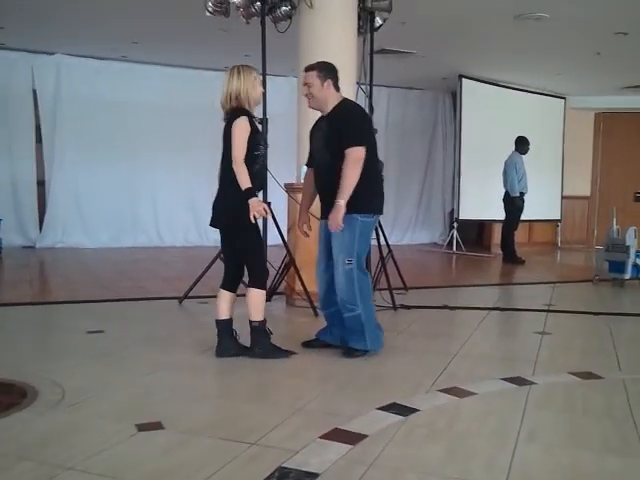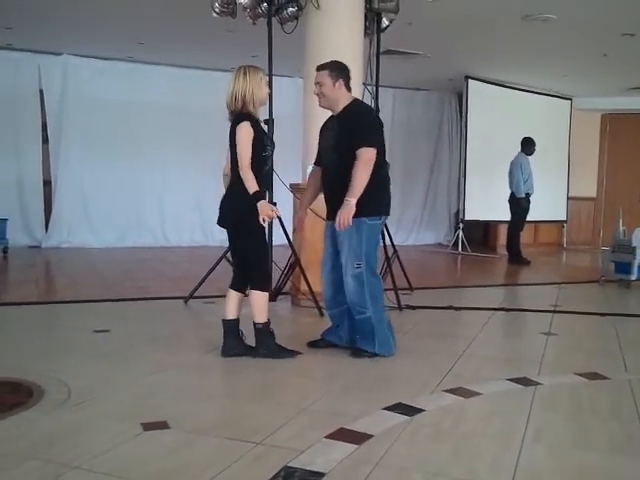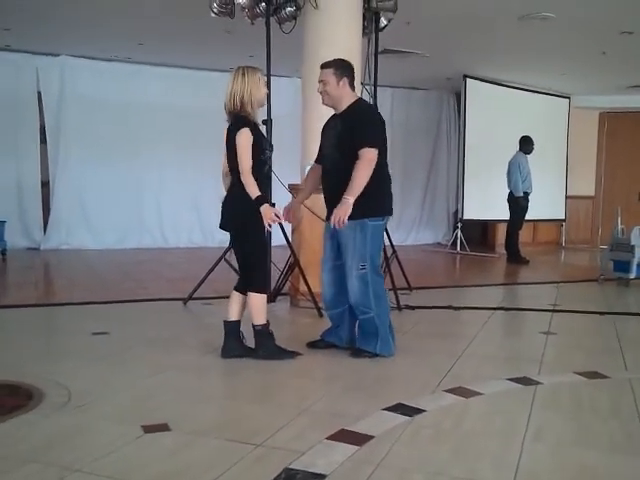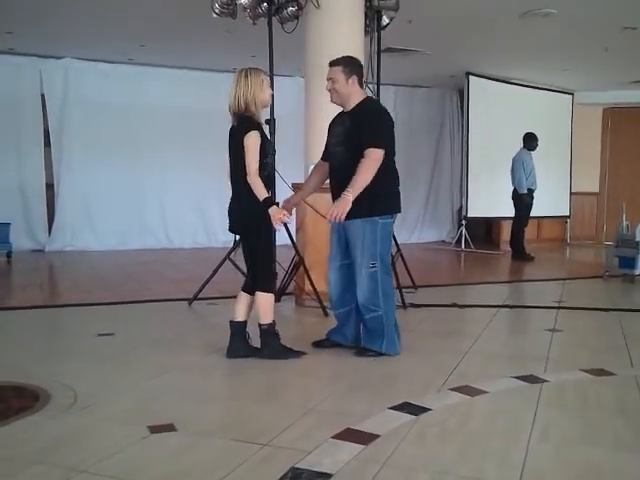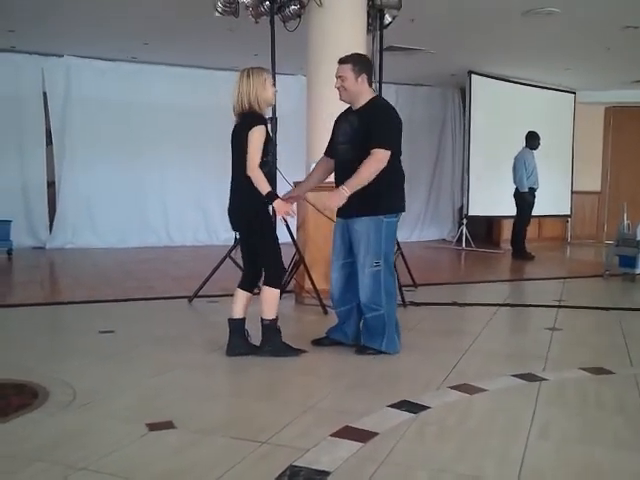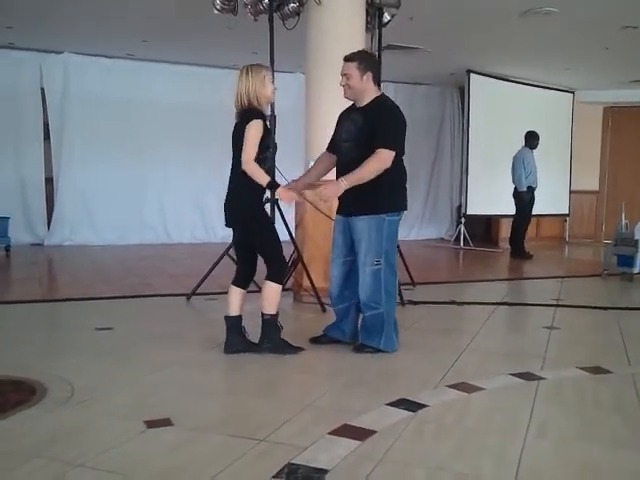
dt=0.1s
person 1, frame 1
left shoulder: (351, 114)
right shoulder: (319, 126)
left elbow: (355, 159)
right elbow: (313, 171)
left wrist: (341, 203)
right wrist: (304, 210)
left hip: (356, 208)
right hip: (332, 210)
left knee: (349, 272)
right knee: (328, 273)
left ankle: (366, 338)
right ankle: (335, 332)
person 1, frame 2
left shoulder: (362, 115)
right shoulder: (328, 125)
left elbow: (366, 159)
right elbow: (320, 169)
left wrist: (350, 202)
right wrist: (304, 206)
left hip: (363, 210)
right hip: (337, 210)
left knee: (358, 274)
right knee: (333, 274)
left ankle: (376, 340)
right ankle: (340, 332)
person 1, frame 3
left shoulder: (365, 115)
right shoulder: (331, 124)
left elbow: (368, 160)
right elbow: (320, 167)
left wrist: (348, 200)
right wrist: (297, 202)
left hip: (365, 212)
right hip: (338, 211)
left knee: (362, 276)
right knee: (333, 274)
left ankle: (376, 341)
right ankle: (340, 333)
person 1, frame 4
left shoulder: (374, 114)
right shoulder: (338, 121)
left elbow: (373, 159)
right elbow: (325, 165)
left wrist: (348, 197)
right wrist: (299, 196)
left hip: (372, 210)
right hip: (345, 210)
left knee: (370, 274)
right knee: (340, 272)
left ankle: (381, 340)
right ankle: (345, 332)
person 1, frame 5
left shoulder: (383, 113)
right shoulder: (344, 118)
left elbow: (379, 159)
right elbow: (329, 160)
left wrist: (344, 191)
right wrist: (300, 189)
left hip: (377, 209)
right hip: (349, 210)
left knee: (373, 273)
right knee: (342, 272)
left ankle: (382, 338)
right ankle: (345, 330)
person 1, frame 6
left shoulder: (387, 112)
right shoulder: (347, 115)
left elbow: (383, 159)
right elbow: (331, 156)
left wrist: (341, 184)
right wrist: (300, 183)
left hip: (379, 208)
right hip: (349, 207)
left knee: (373, 271)
right knee: (341, 269)
left ankle: (379, 336)
right ankle: (343, 328)
person 2, frame 1
left shoulder: (234, 119)
right shoulder: (242, 116)
right elbow: (238, 162)
right wrist: (251, 196)
left hip: (229, 206)
right hip: (238, 206)
left knee: (233, 272)
right knee: (258, 271)
left ankle: (226, 340)
right ankle: (260, 340)
person 2, frame 2
left shoulder: (240, 121)
right shoulder: (246, 120)
left elbow: (228, 169)
right elbow: (245, 166)
right wrist: (259, 199)
left hip: (236, 208)
right hip: (246, 209)
left knee: (242, 274)
right knee: (260, 273)
left ankle: (232, 340)
right ankle: (264, 341)
person 2, frame 3
left shoulder: (235, 124)
right shoulder: (245, 124)
left elbow: (227, 170)
right elbow: (245, 171)
right wrist: (262, 203)
left hip: (237, 209)
right hip: (246, 210)
left knee: (247, 275)
right knee: (259, 275)
left ankle: (232, 341)
right ankle: (264, 343)
person 2, frame 4
left shoulder: (238, 126)
right shoulder: (251, 126)
right elbow: (252, 173)
right wrist: (270, 205)
left hip: (244, 210)
right hip: (253, 212)
left knee: (255, 276)
right knee: (265, 274)
left ankle: (238, 341)
right ankle: (269, 342)
person 2, frame 5
left shoulder: (242, 123)
right shoulder: (257, 122)
right elbow: (253, 168)
right wrist: (273, 198)
left hip: (243, 207)
right hip: (253, 208)
left knee: (252, 272)
right knee: (274, 270)
left ankle: (237, 339)
right ankle: (271, 338)
person 2, frame 6
left shoulder: (244, 118)
right shoulder: (255, 117)
right elbow: (248, 161)
left wrist: (269, 186)
right wrist: (275, 186)
left hip: (238, 203)
right hip: (248, 204)
left knee: (245, 269)
right knee: (277, 264)
left ankle: (234, 337)
right ankle: (270, 335)
person 3, frame 1
left shoulder: (518, 159)
right shoulder: (513, 159)
right elbow: (511, 180)
left wrist: (518, 197)
right wrist: (516, 197)
left hip: (517, 196)
right hip: (513, 197)
left knee: (511, 226)
right knee: (510, 226)
left ankle: (509, 254)
right ankle: (509, 255)
person 3, frame 2
left shoulder: (524, 160)
right shoulder: (519, 160)
right elbow: (517, 181)
left wrist: (524, 198)
right wrist: (521, 198)
left hip: (523, 197)
right hip: (519, 198)
left knee: (516, 227)
right knee: (516, 227)
left ankle: (514, 255)
right ankle: (515, 256)
person 3, frame 3
left shoulder: (523, 159)
right shoulder: (517, 159)
right elbow: (515, 180)
left wrist: (523, 197)
right wrist: (519, 197)
left hip: (522, 196)
right hip: (518, 197)
left knee: (516, 226)
right knee: (514, 226)
left ankle: (513, 254)
right ankle: (513, 255)
person 3, frame 4
left shoulder: (528, 155)
right shoulder: (520, 156)
right elbow: (519, 177)
left wrist: (528, 194)
right wrist: (523, 194)
left hip: (527, 193)
right hip: (522, 194)
left knee: (521, 223)
right knee: (520, 223)
left ankle: (518, 251)
right ankle: (518, 252)
person 3, frame 5
left shoulder: (530, 154)
right shoulder: (522, 155)
right elbow: (520, 176)
left wrist: (529, 193)
right wrist: (525, 193)
left hip: (530, 192)
right hip: (524, 192)
left knee: (523, 221)
right knee: (521, 222)
left ankle: (519, 250)
right ankle: (518, 251)
person 3, frame 6
left shoulder: (530, 154)
right shoulder: (521, 155)
right elbow: (519, 175)
left wrist: (529, 192)
right wrist: (522, 192)
left hip: (529, 191)
right hip: (523, 191)
left knee: (524, 221)
right knee: (521, 221)
left ankle: (518, 249)
right ankle: (517, 250)
